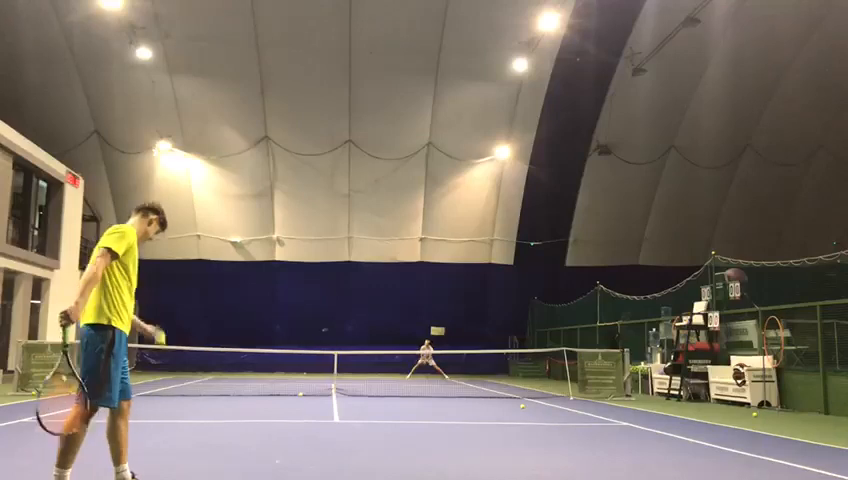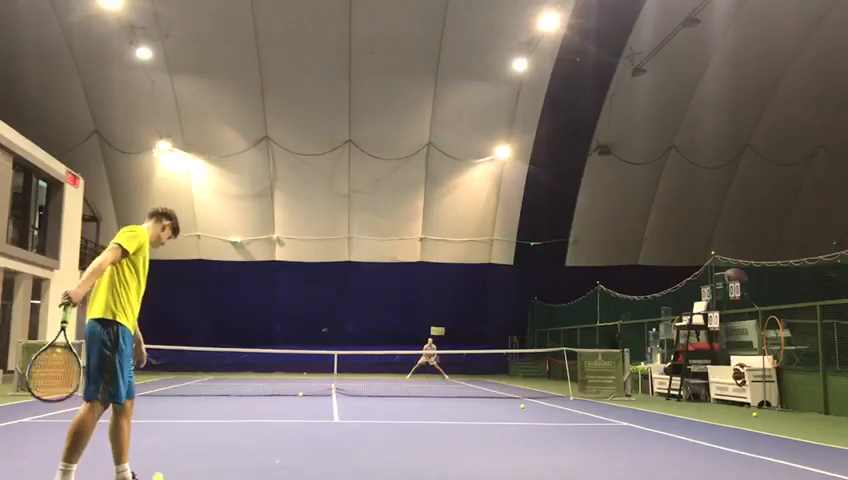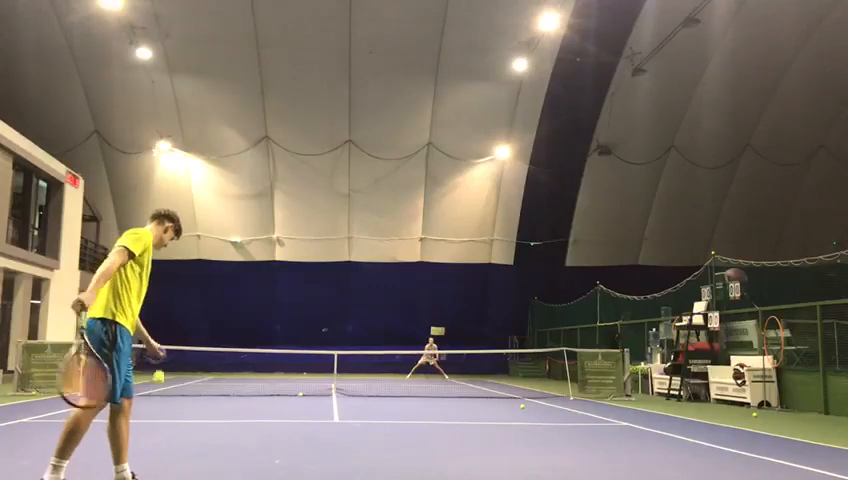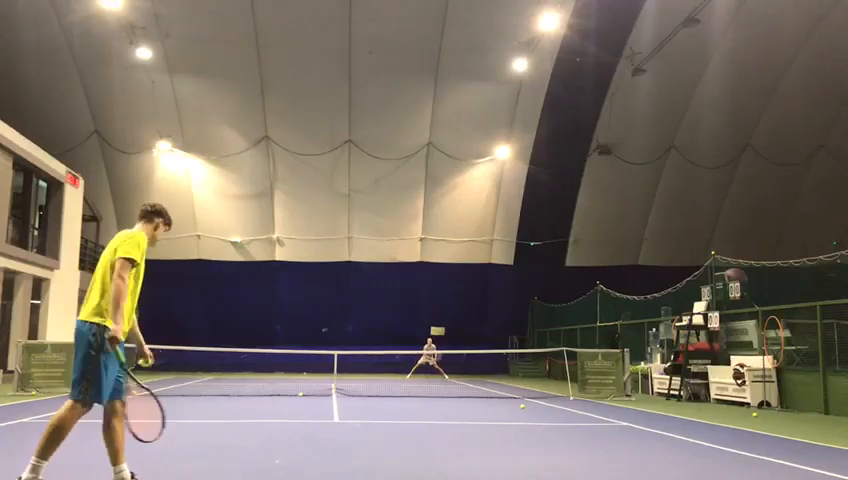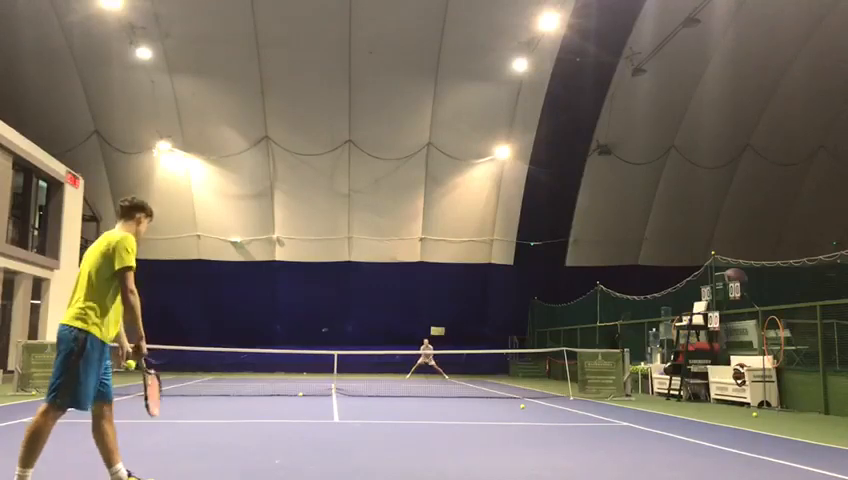
dt=0.2s
person 1, frame 1
left shoulder: (125, 242)
right shoulder: (123, 232)
right elbow: (96, 265)
left wrist: (141, 325)
right wrist: (78, 304)
left hip: (114, 331)
right hip: (105, 329)
left knee: (121, 406)
right knee: (88, 405)
person 1, frame 2
left shoulder: (138, 245)
right shoulder: (136, 233)
right elbow: (106, 258)
left wrist: (139, 341)
right wrist: (81, 288)
left hip: (119, 329)
right hip: (109, 325)
left knee: (125, 404)
right knee: (96, 402)
person 1, frame 3
left shoulder: (141, 245)
right shoulder: (141, 235)
right elbow: (113, 261)
left wrist: (148, 341)
right wrist: (90, 293)
left hip: (119, 329)
right hip: (110, 326)
left knee: (123, 404)
person 1, frame 4
left shoulder: (130, 241)
right shoulder: (135, 238)
right elbow: (119, 278)
left wrist: (140, 343)
right wrist: (116, 325)
left hip: (107, 331)
right hip: (100, 329)
left knee: (116, 406)
right knee: (80, 403)
person 1, frame 5
left shoulder: (107, 240)
right shoulder: (123, 240)
right elbow: (129, 293)
left wrist: (122, 341)
right wrist: (140, 336)
left hip: (94, 335)
right hip: (84, 332)
left knee: (103, 410)
right knee: (55, 406)
